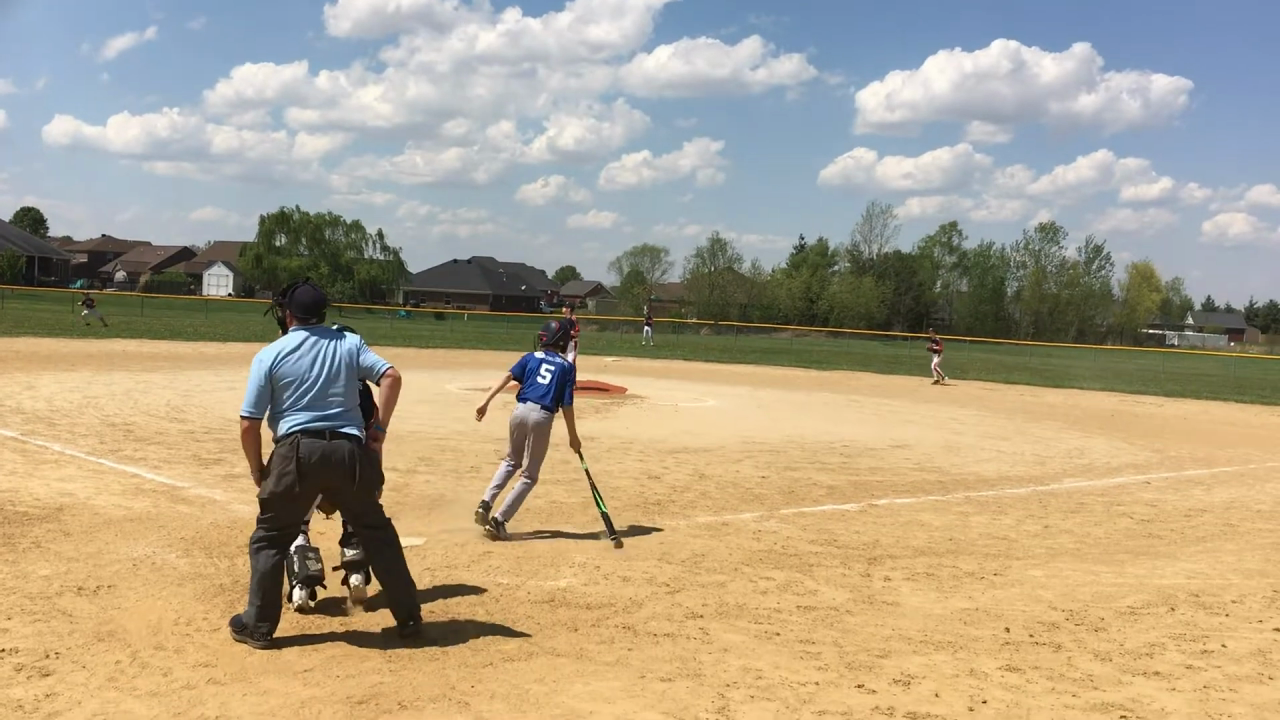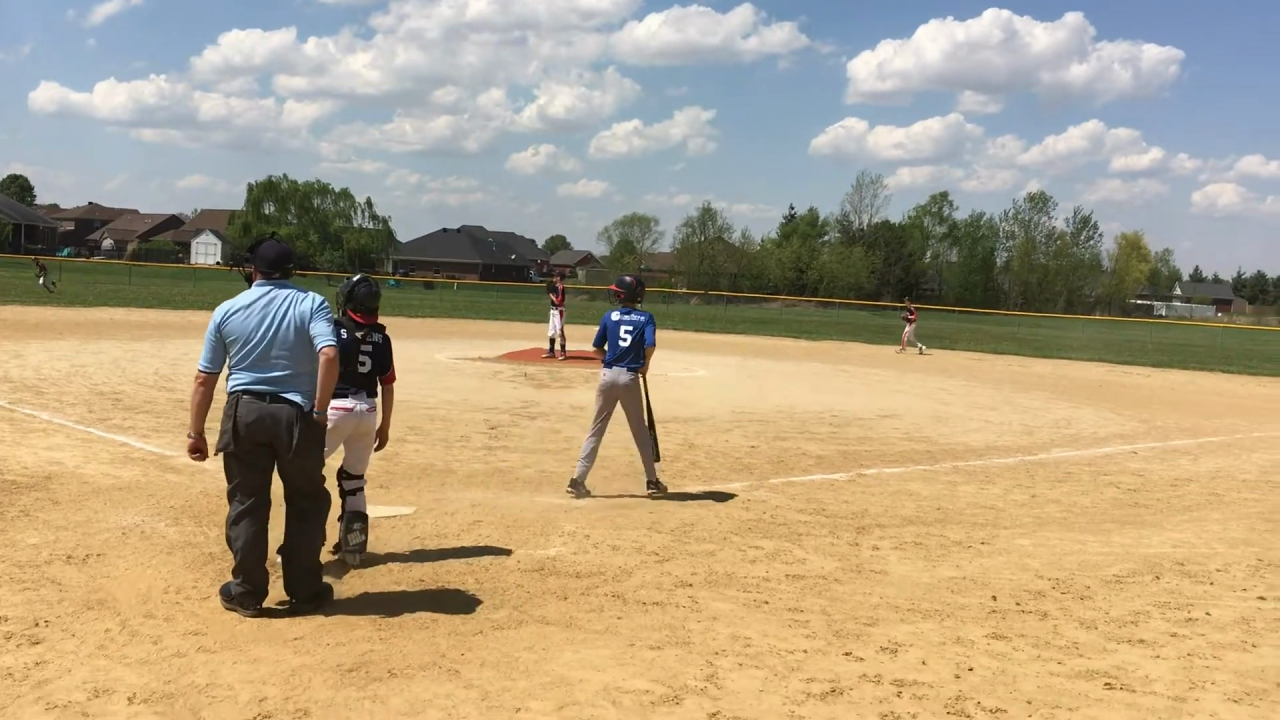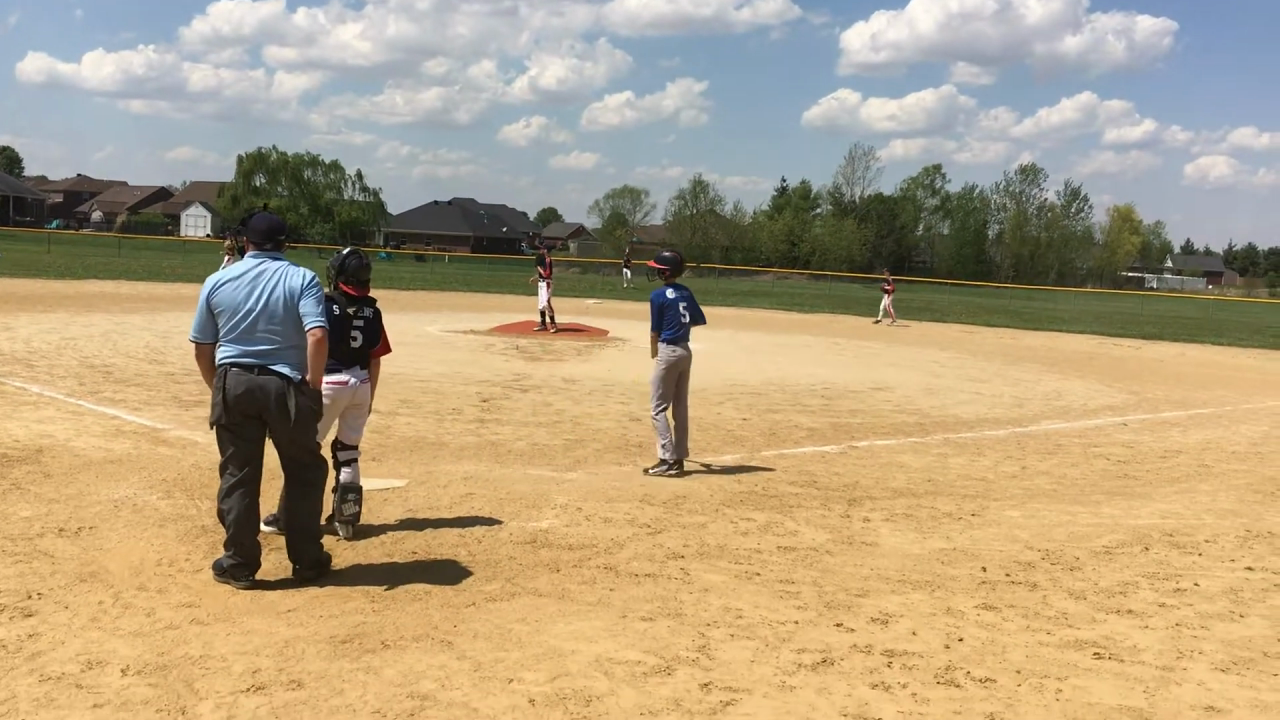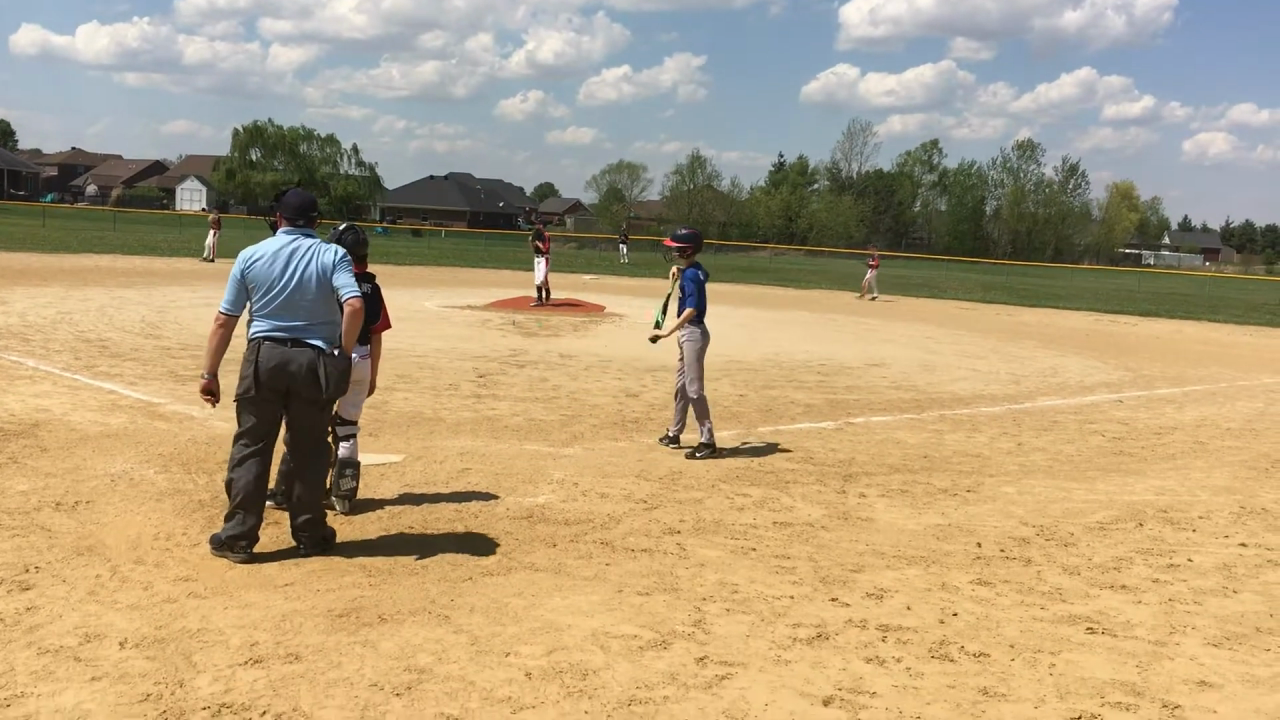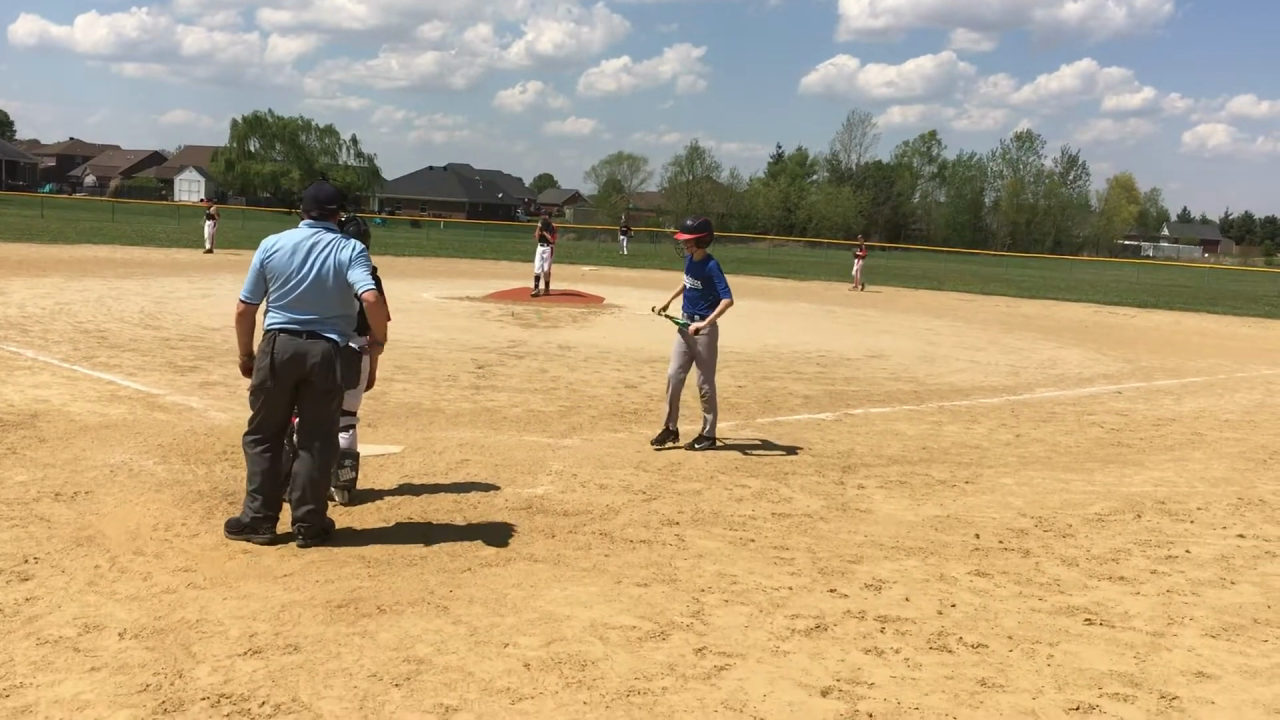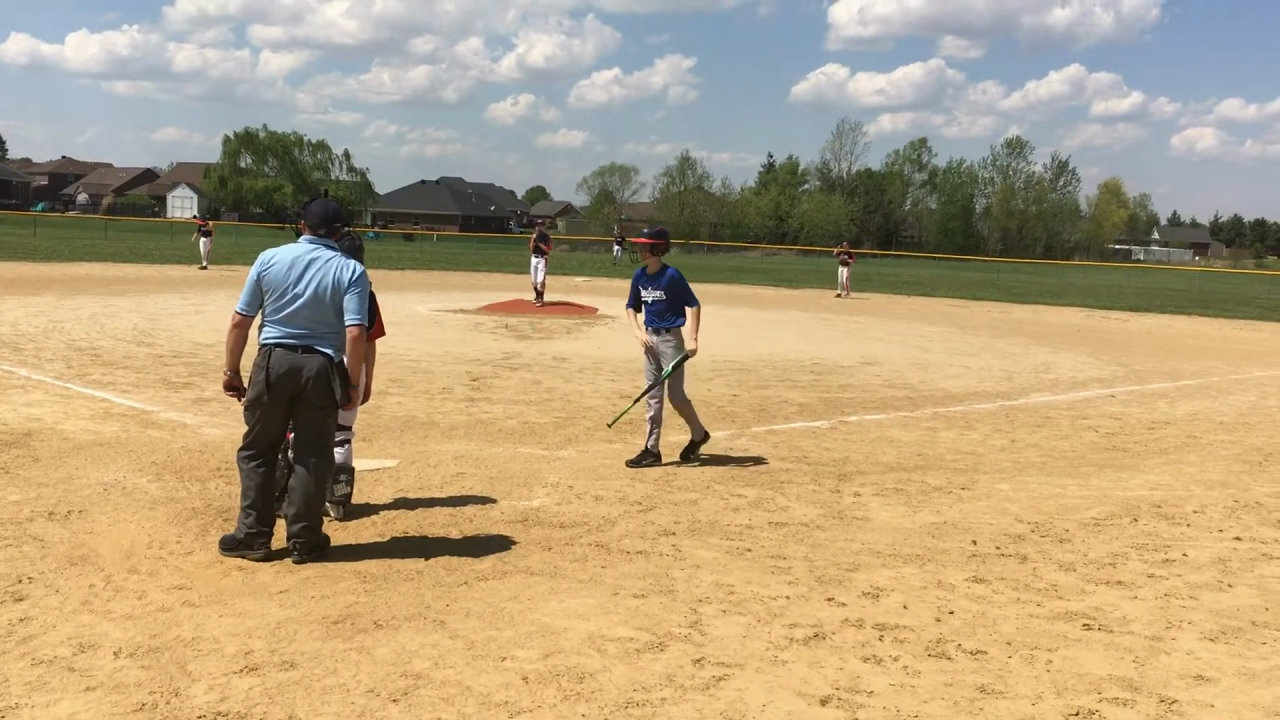
dt=0.5s
person 1, frame 1
left shoulder: (269, 355)
right shoulder: (350, 343)
left elbow: (249, 424)
right elbow: (391, 377)
left wrist: (258, 470)
right wrist: (379, 428)
left hip: (298, 452)
right hip: (350, 452)
left knee: (269, 539)
right knee: (377, 533)
left ankle: (258, 625)
right ankle: (407, 617)
person 1, frame 2
left shoulder: (227, 310)
right shoulder: (312, 304)
left elbow: (205, 379)
right elbow: (328, 356)
left wrist: (196, 432)
right wrist: (319, 410)
left hip: (245, 413)
right hip: (295, 415)
left knee: (247, 504)
right knee: (307, 502)
left ankle: (248, 592)
right ankle: (304, 590)
person 1, frame 3
left shoulder: (217, 282)
right shoulder: (302, 279)
left elbow: (203, 348)
right elbow: (317, 336)
left wrist: (219, 390)
right wrist: (312, 385)
left hip: (233, 384)
right hip: (285, 387)
left knee: (238, 476)
right knee: (305, 470)
left ankle: (240, 564)
right ankle: (307, 558)
person 1, frame 4
left shoulder: (251, 256)
right shoulder: (333, 255)
left elbow: (224, 321)
right elbow: (354, 307)
left wrist: (210, 373)
right wrist: (344, 353)
left hip: (264, 357)
right hip: (313, 361)
left knee: (250, 448)
right knee: (310, 449)
left ankle: (239, 536)
right ankle: (308, 534)
person 1, frame 5
left shoulder: (272, 245)
right shoulder: (351, 250)
left elbow: (244, 309)
right elbow: (371, 299)
left wrist: (246, 354)
right wrist: (378, 339)
left hip: (278, 348)
right hip: (327, 353)
left knee: (262, 435)
right knee: (317, 440)
left ankle: (258, 520)
right ankle: (308, 524)
person 1, frame 6
left shoulder: (269, 259)
right shoulder: (351, 270)
left elbow: (239, 321)
right elbow: (355, 333)
left wrist: (231, 370)
right wrist: (353, 384)
left hip: (273, 362)
right hip: (321, 368)
left knee: (257, 450)
right knee: (313, 455)
left ankle: (254, 537)
right ankle: (303, 540)
person 2, frame 1
right shoulder: (359, 387)
right elbow: (373, 434)
left knee: (296, 526)
right knee: (355, 523)
left ankle: (302, 586)
right ankle: (357, 575)
person 2, frame 2
left shoulder: (332, 331)
right shoulder: (380, 338)
right elbow: (387, 386)
right wrist: (384, 427)
left hip: (336, 409)
right hip: (367, 411)
right knee: (353, 479)
right ankle: (352, 546)
person 2, frame 3
left shoulder: (324, 307)
right shoulder: (372, 312)
right elbow: (375, 360)
right wrist: (369, 397)
left hip: (330, 384)
right hip: (360, 385)
right knee: (348, 452)
left ankle: (288, 517)
right ankle: (346, 518)
person 2, frame 4
right shoulder: (371, 287)
right elbow: (376, 336)
right wrist: (372, 375)
right hip: (360, 361)
right knee: (348, 428)
left ankle: (285, 493)
right ankle: (343, 494)
person 2, frame 5
right shoulder: (372, 278)
right elbow: (375, 328)
right wrist: (372, 368)
right hip: (360, 352)
right knee: (347, 419)
left ankle: (285, 482)
right ankle: (342, 485)
person 2, frame 6
right shoulder: (364, 294)
right elbow: (370, 342)
right wrist: (368, 382)
right knee: (342, 435)
left ankle: (280, 498)
right ankle: (337, 501)
person 3, frame 1
left shoulder: (531, 357)
right shoulder: (567, 367)
left elbow: (508, 377)
right elbow: (566, 406)
left wrist: (486, 402)
right wrist: (573, 437)
left hip: (520, 412)
right hip: (542, 417)
left knee: (512, 461)
right knee: (529, 475)
left ankle: (485, 503)
right ankle: (498, 520)
person 3, frame 2
left shoulder: (609, 317)
right shoulder: (646, 318)
left elbow: (597, 349)
right elbow: (650, 345)
right wrist: (643, 362)
left hip: (608, 376)
right hip: (630, 378)
left knee: (596, 431)
right knee: (640, 432)
left ankle: (577, 482)
right ankle: (652, 481)
person 3, frame 3
left shoulder: (658, 295)
right shoulder: (686, 292)
left elbow: (655, 331)
right elbow: (700, 320)
left wrist: (653, 352)
left hip: (668, 352)
right hip: (685, 351)
left knee: (658, 407)
right knee: (680, 407)
left ankle: (667, 459)
right ankle: (677, 458)
person 3, frame 4
left shoulder: (690, 275)
right shoulder: (694, 269)
left elbow: (692, 309)
left wrist: (668, 331)
right wrist: (679, 269)
left hip: (693, 332)
right hip: (687, 333)
left knee: (693, 388)
right knee: (682, 385)
left ankle: (708, 442)
right ankle: (674, 433)
person 3, frame 5
left shoulder: (711, 266)
right shoulder: (689, 260)
left elbow: (727, 299)
left wrist: (705, 323)
right wrist: (671, 299)
left hip: (704, 330)
right hip: (686, 326)
left knee: (705, 383)
right knee: (674, 376)
left ankle: (708, 434)
right ankle: (671, 428)
person 3, frame 6
left shoulder: (672, 275)
right shoulder: (639, 275)
left elbow: (693, 305)
right elbow: (631, 307)
left wrist: (692, 339)
right wrist: (638, 331)
left hip: (670, 339)
right hip: (651, 338)
left knee: (675, 394)
right knee: (653, 396)
left ankle: (698, 435)
right ankle: (652, 449)
